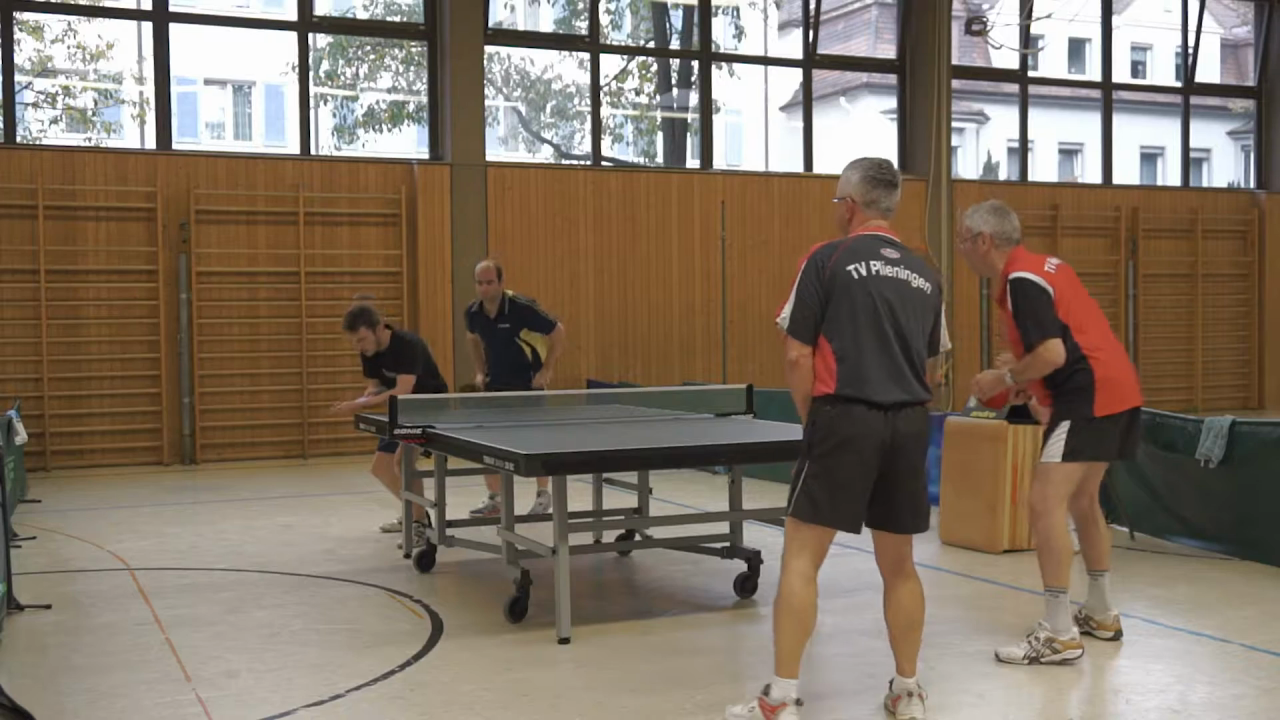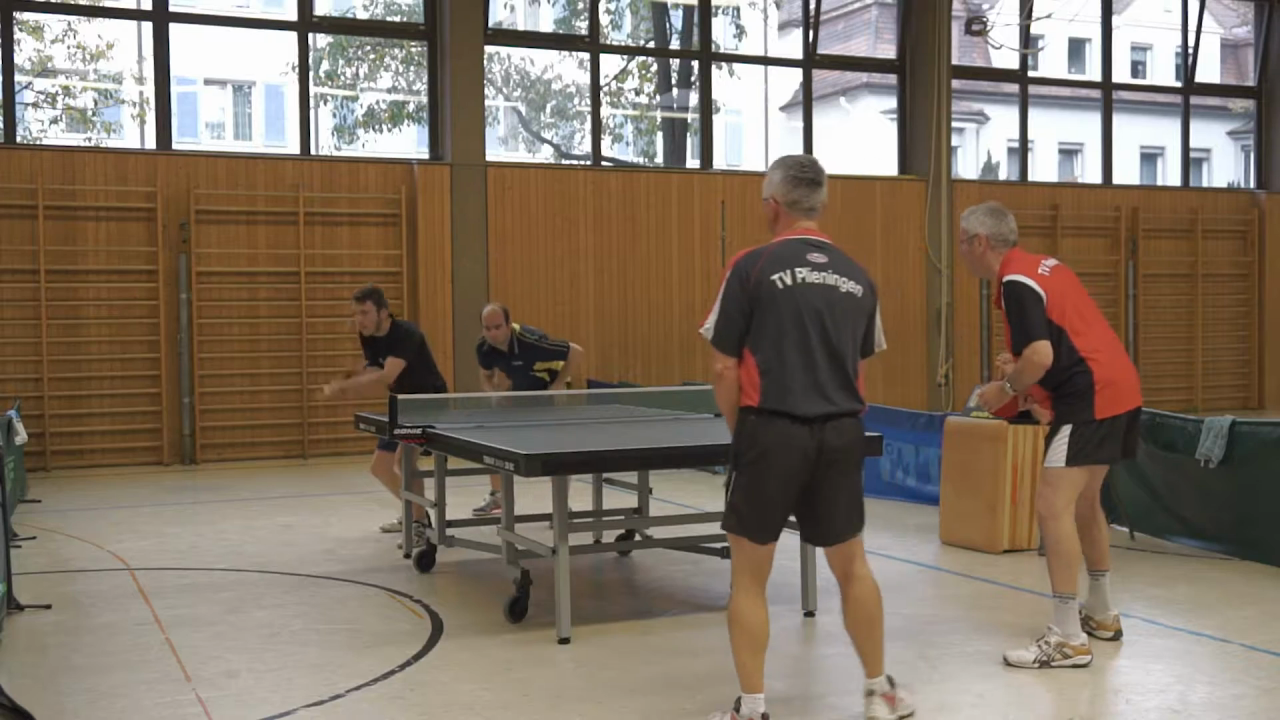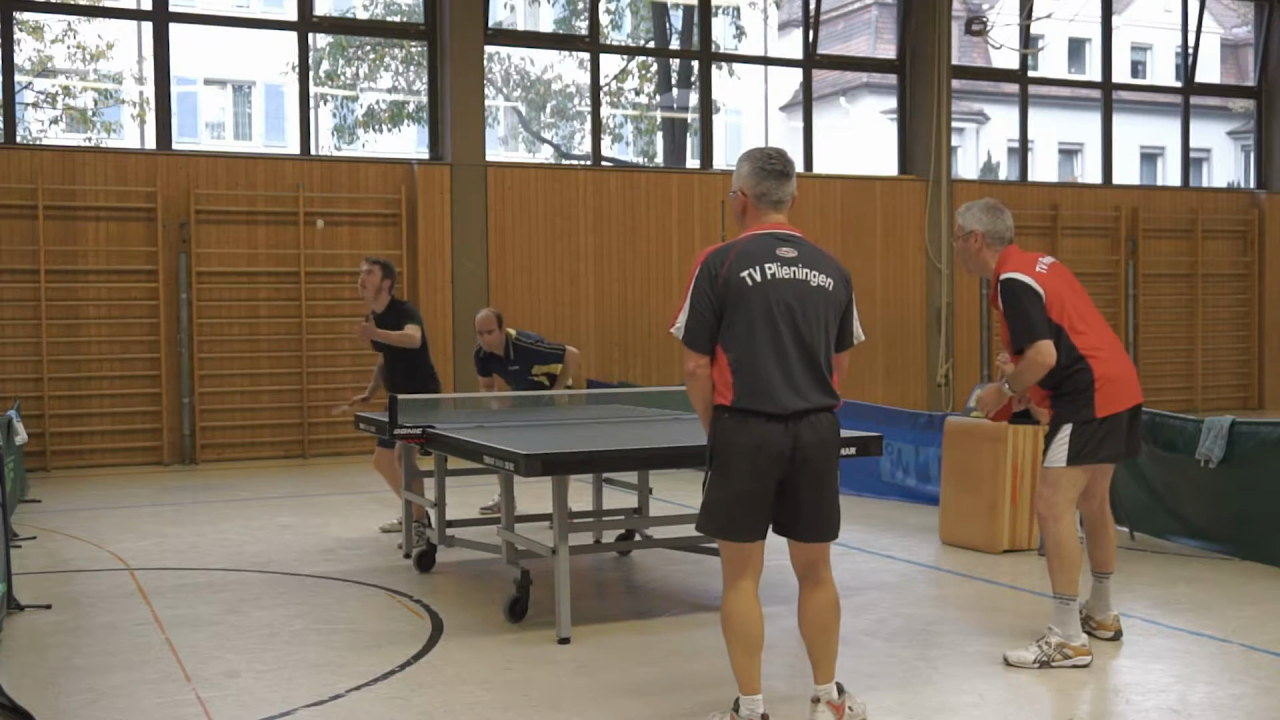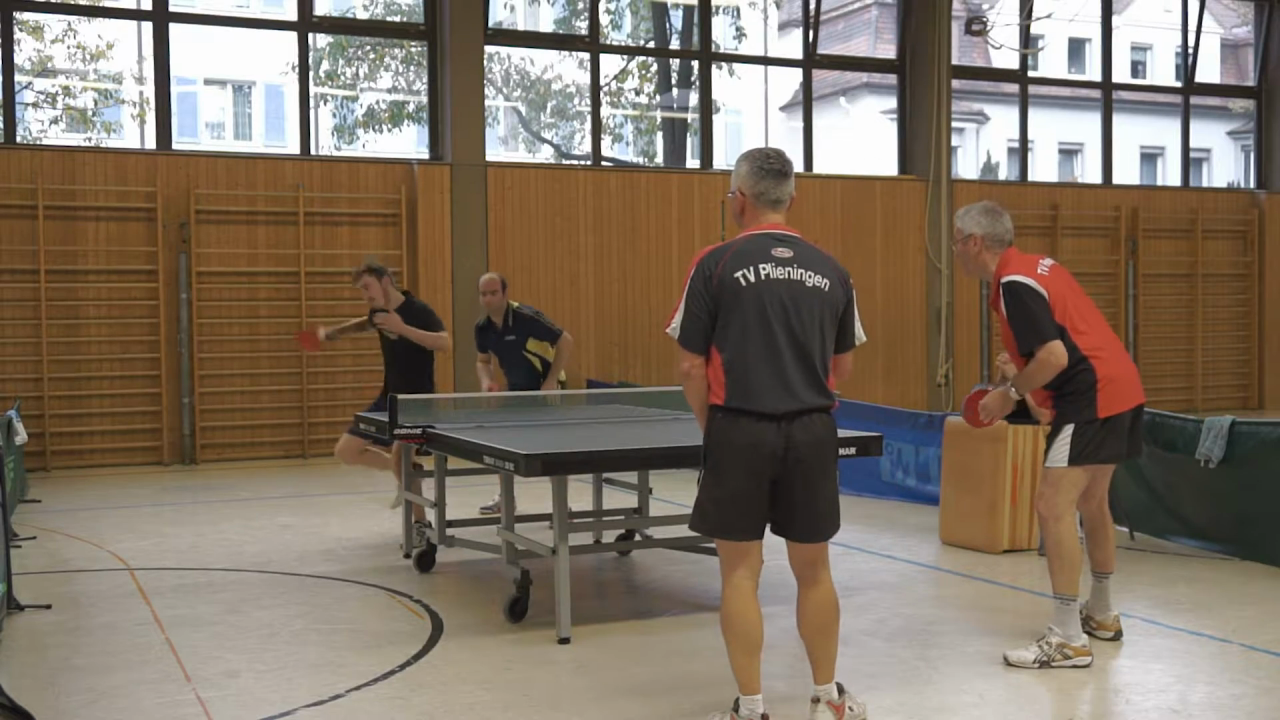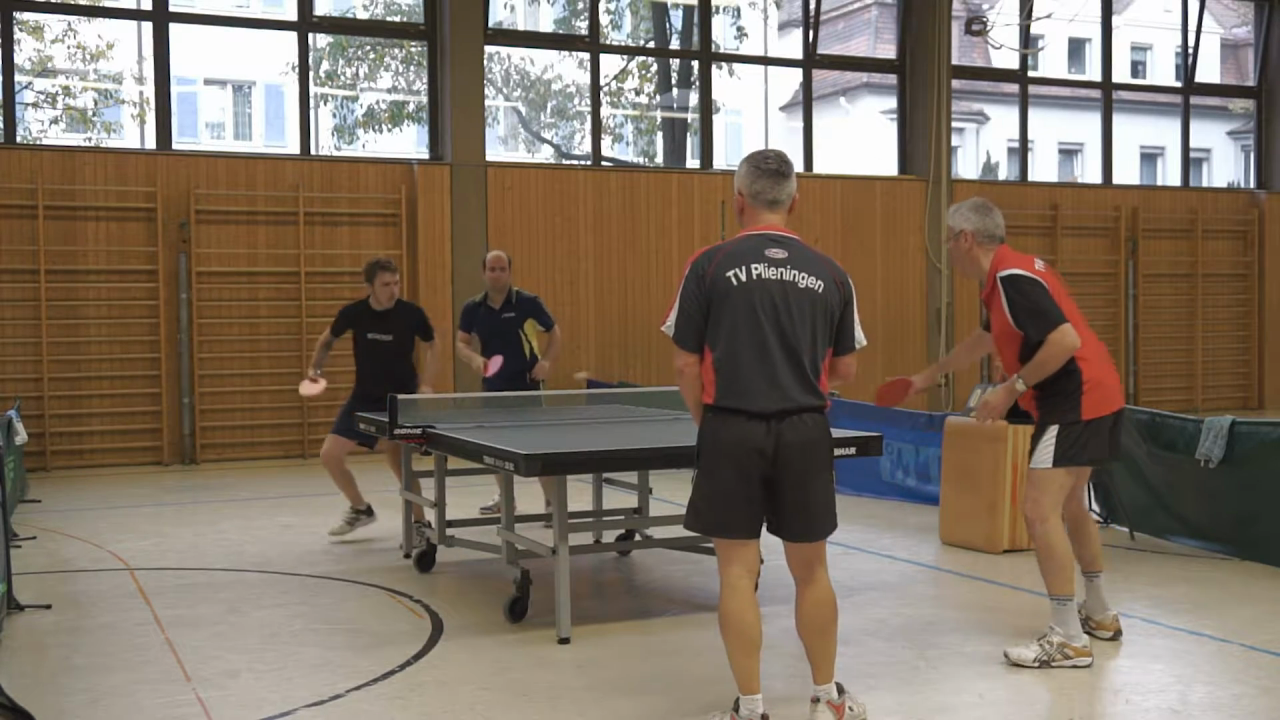
dt=0.4s
person 1, frame 1
left shoulder: (827, 260)
right shoulder: (923, 274)
left elbow: (798, 356)
left wrist: (812, 422)
left hip: (846, 421)
right hip: (909, 426)
left knee: (801, 559)
right knee: (898, 565)
person 1, frame 2
left shoulder: (751, 268)
right shoulder: (857, 278)
left elbow: (724, 367)
left wrist: (740, 432)
left hip: (771, 432)
right hip: (840, 434)
left knee: (748, 576)
right knee: (852, 566)
person 1, frame 3
left shoulder: (721, 264)
right shoulder: (832, 271)
left elbow: (696, 367)
right elbow: (839, 362)
left wrist: (714, 430)
left hip: (747, 432)
right hip: (816, 432)
left knee: (741, 577)
right knee: (815, 572)
person 1, frame 4
left shoulder: (716, 264)
right shoulder: (831, 272)
left elbow: (692, 366)
right elbow: (841, 366)
left wrist: (711, 430)
left hip: (741, 433)
right hip: (811, 433)
left knee: (740, 575)
right knee: (813, 571)
person 1, frame 5
left shoulder: (710, 265)
right shoulder: (830, 274)
left elbow: (685, 363)
right elbow: (845, 369)
left wrist: (707, 426)
left hip: (733, 432)
right hip: (804, 433)
left knee: (738, 574)
right knee: (811, 572)
person 2, frame 1
left shoulder: (1021, 281)
right shoulder: (1039, 267)
left elbow: (1052, 354)
left wrist: (1005, 379)
right wrist: (1020, 372)
left hip: (1090, 398)
right hip: (1114, 389)
left knee: (1046, 502)
right knee: (1081, 500)
left ankle: (1058, 634)
right ankle: (1100, 613)
person 2, frame 2
left shoulder: (1016, 283)
right shoulder: (1043, 265)
left elbow: (1039, 356)
left wrist: (1005, 388)
right wrist: (1023, 384)
left hip: (1090, 400)
right hip: (1117, 389)
left knee: (1052, 506)
right knee: (1083, 501)
left ankle: (1068, 638)
right ankle: (1100, 613)
person 2, frame 3
left shoulder: (1012, 281)
right shoulder: (1036, 263)
left elbow: (1043, 355)
left wrist: (1003, 390)
right wrist: (1021, 385)
left hip: (1089, 398)
right hip: (1116, 386)
left knee: (1052, 507)
right knee: (1091, 502)
left ankle: (1068, 639)
right ankle: (1101, 614)
person 2, frame 4
left shoulder: (1014, 284)
right shoulder: (1034, 265)
left elbow: (1054, 356)
left wrist: (1009, 394)
right wrist: (1017, 389)
left hip: (1092, 398)
right hip: (1117, 388)
left knee: (1053, 508)
right knee: (1091, 502)
left ankle: (1068, 639)
right ankle: (1101, 614)
person 2, frame 5
left shoulder: (1012, 280)
right shoulder: (1010, 276)
left elbow: (1066, 342)
right elbow: (982, 338)
left wrist: (1011, 389)
right wrist: (928, 377)
left hip: (1075, 401)
right hip: (1088, 396)
left knee: (1038, 511)
right knee: (1069, 504)
left ankle: (1068, 639)
right ankle: (1100, 615)
person 3, frame 1
left shoulder: (409, 344)
right shoulder: (368, 349)
left elbow: (402, 393)
right elbow: (375, 385)
left wrist: (359, 405)
right wrist: (370, 395)
left knee: (402, 458)
right knee: (381, 468)
left ankle: (420, 525)
right ankle: (414, 514)
person 3, frame 2
left shoulder: (406, 333)
right shoulder: (367, 338)
left elbow: (387, 377)
right elbow: (379, 380)
left wrist: (345, 387)
right wrist: (357, 380)
left knee: (404, 457)
right knee: (380, 467)
left ankle: (420, 525)
right ankle: (414, 514)
person 3, frame 3
left shoulder: (403, 310)
right shoulder: (372, 318)
left elbow: (414, 340)
left wrist: (378, 334)
right wrist: (369, 393)
left hip: (422, 396)
right hip: (398, 399)
left knee: (402, 455)
right knee: (382, 462)
left ankle: (420, 524)
right ankle: (413, 513)
person 3, frame 4
left shoulder: (419, 310)
right shoulder: (376, 309)
left elbow: (445, 344)
right elbow: (366, 322)
left wrist: (404, 329)
right wrist: (333, 331)
left hip: (417, 398)
right hip: (388, 397)
left knee: (396, 455)
right knee: (345, 451)
left ankle: (420, 524)
person 3, frame 5
left shoulder: (412, 313)
right shoulder: (353, 312)
left elbow: (432, 344)
right elbow: (328, 337)
left wrist: (426, 384)
right wrist: (315, 367)
left hip: (401, 398)
right hip: (362, 398)
left knee: (396, 457)
right knee: (330, 455)
left ankle: (420, 524)
right ankle: (361, 510)
person 4, frame 1
left shoulder: (522, 308)
right shoulder: (472, 312)
left elbow: (558, 333)
left wrist: (546, 370)
right wrist: (480, 370)
left hip: (528, 384)
right hip: (495, 384)
left ankle: (543, 495)
right ankle: (495, 499)
person 4, frame 2
left shoulder: (531, 342)
right shoulder: (483, 347)
left elbow: (576, 353)
right elbow: (487, 375)
left wrist: (558, 384)
right wrist: (492, 394)
left hip: (550, 389)
right hip: (520, 390)
right ankle: (497, 495)
person 4, frame 3
left shoulder: (527, 345)
right shoulder: (481, 354)
left elbow: (573, 356)
right elbow: (486, 385)
left wrist: (557, 390)
left hip: (551, 391)
right hip: (522, 394)
person 4, frame 4
left shoulder: (528, 318)
right shoulder: (482, 327)
left elbow: (566, 342)
right elbow: (483, 361)
left wrist: (551, 381)
right wrist: (486, 381)
left hip: (543, 387)
right hip: (516, 388)
person 4, frame 5
left shoulder: (528, 303)
right shoulder: (472, 308)
left elbow: (554, 333)
right elbow: (461, 344)
left wrist: (545, 361)
right wrist: (474, 358)
left hip: (526, 384)
right hip: (492, 385)
left ankle: (551, 503)
right ankle: (504, 497)
